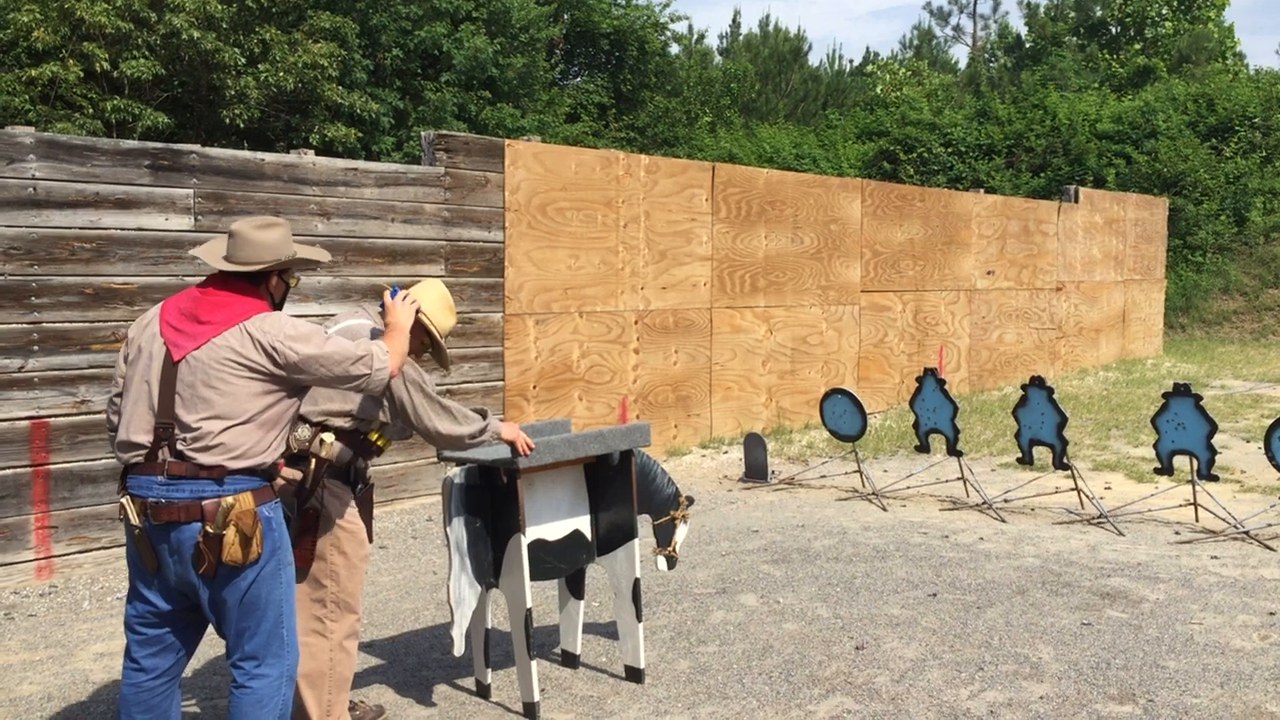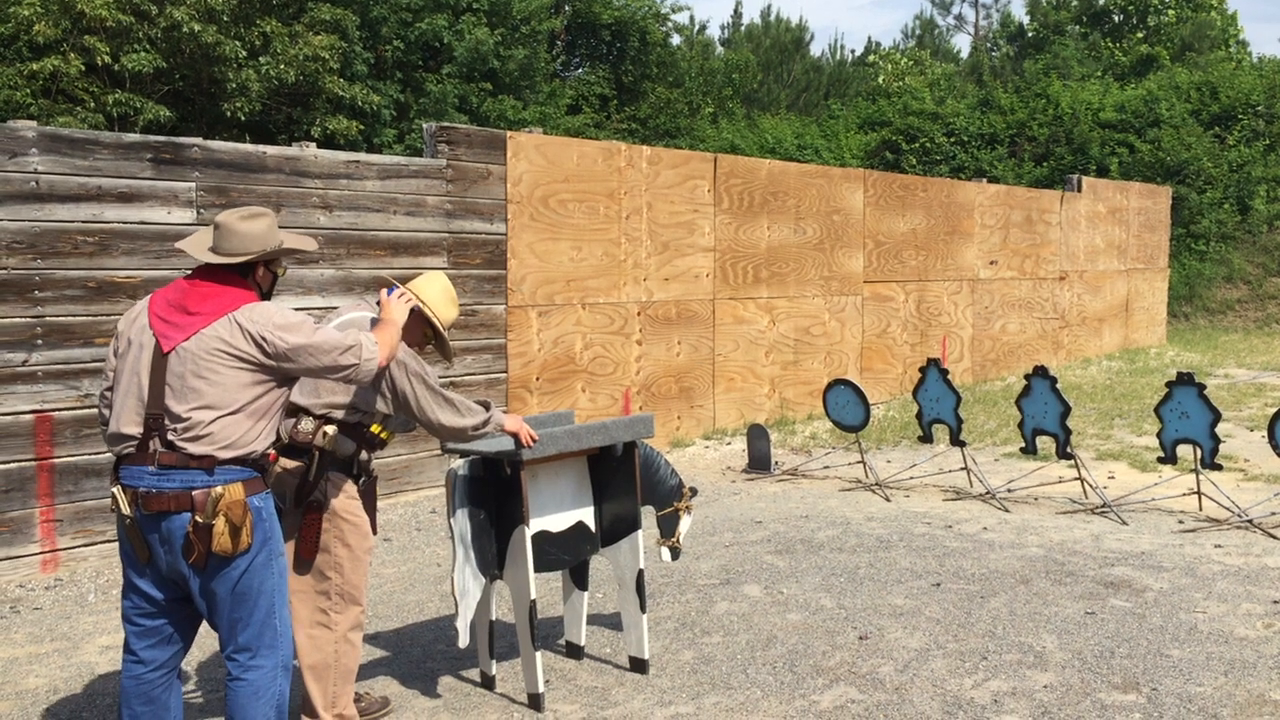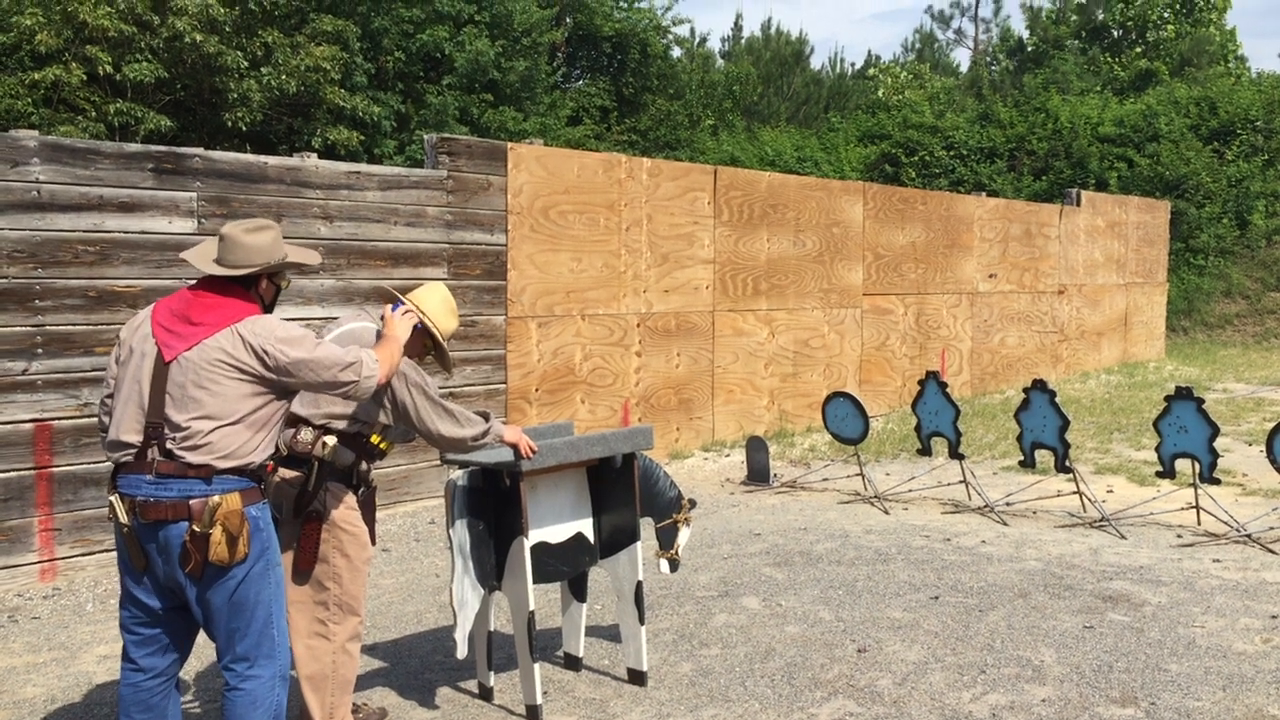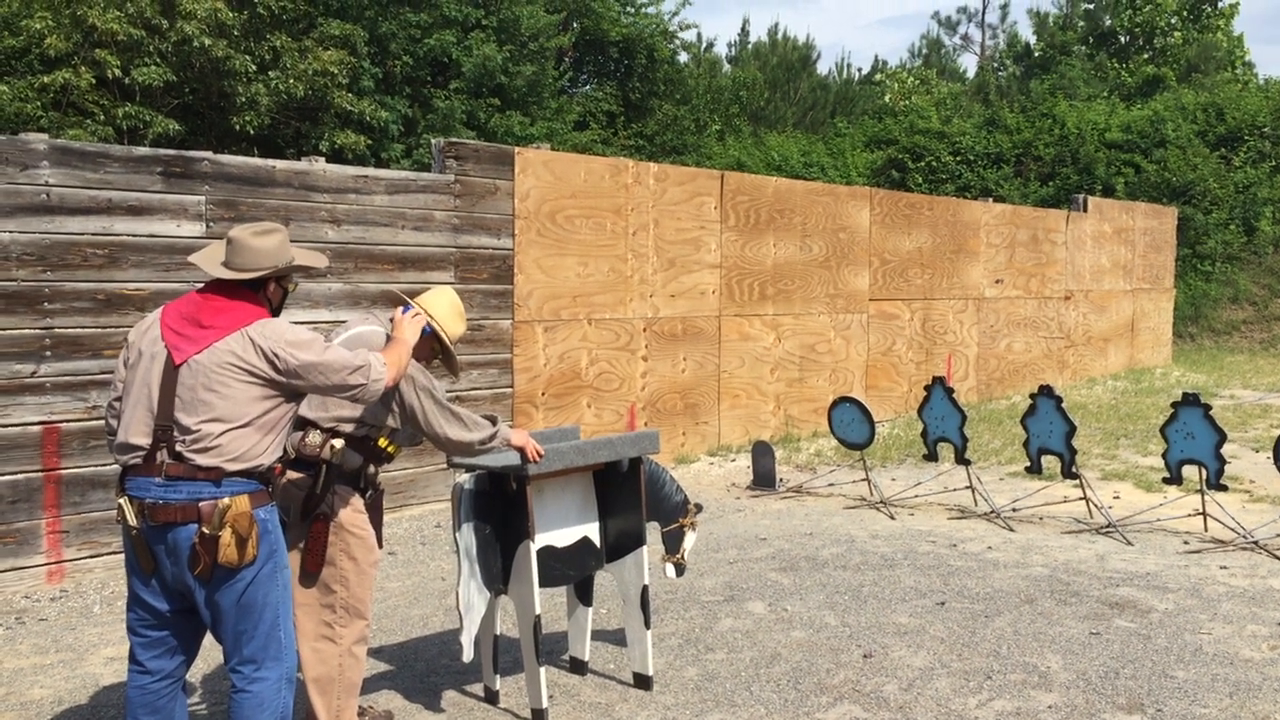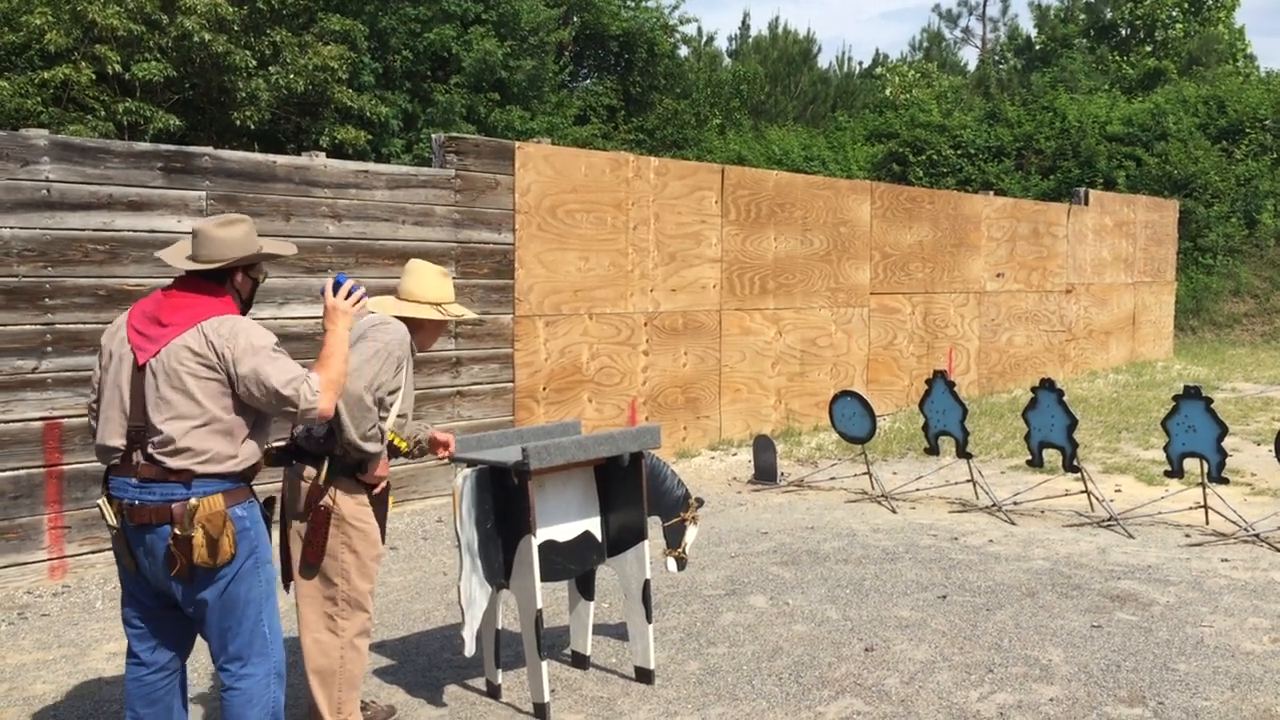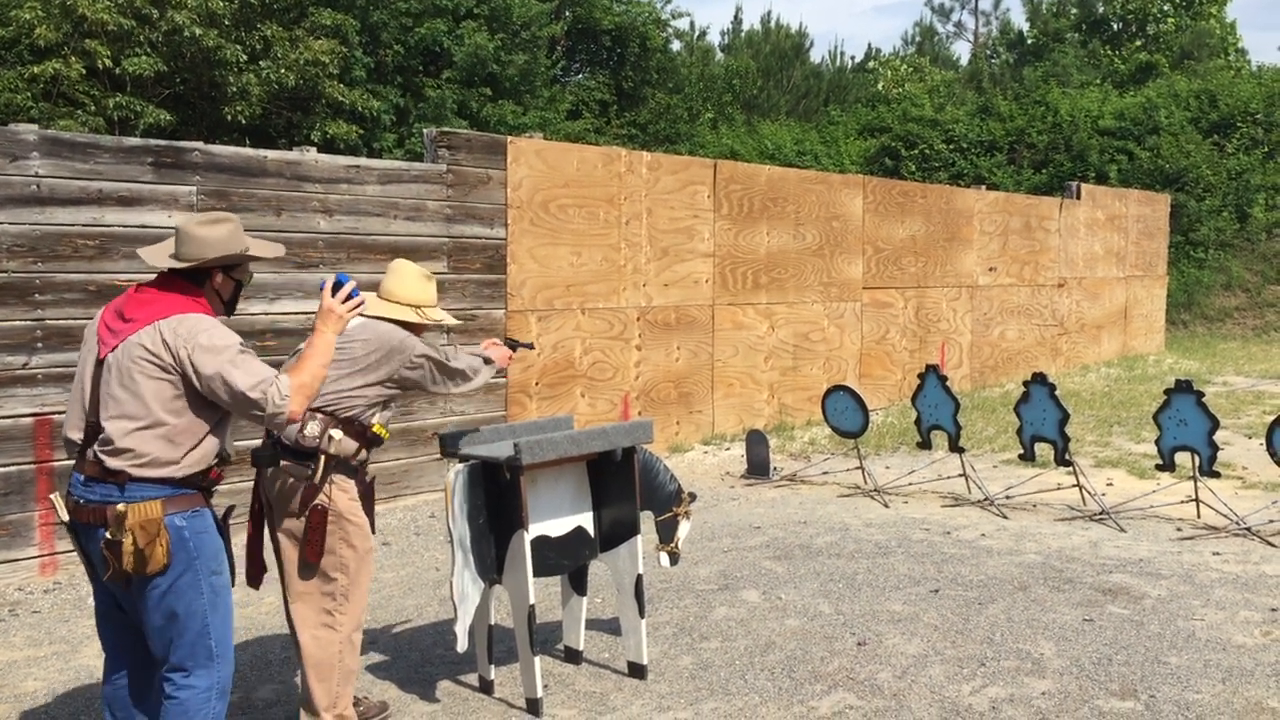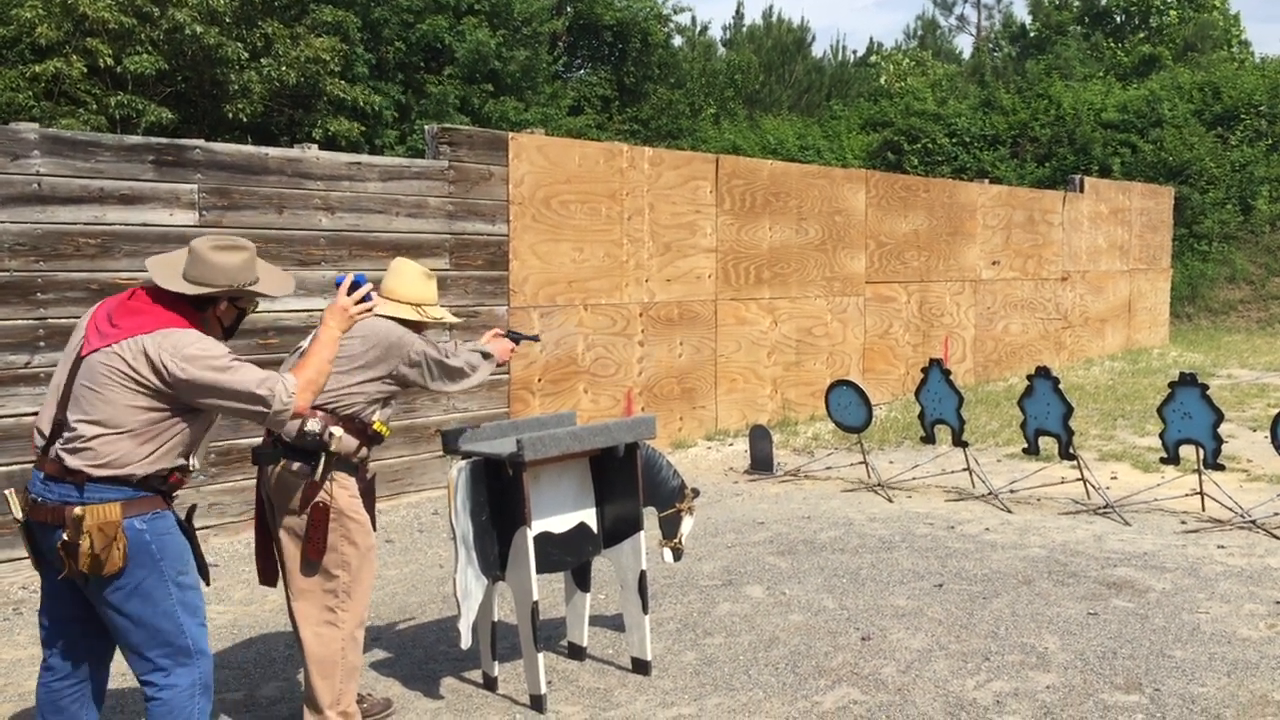
dt=0.7s
person 1, frame 1
left shoulder: (152, 322)
right shoulder: (273, 335)
left elbow: (116, 416)
right elbow: (380, 367)
right wrist: (398, 325)
left hip: (146, 508)
right hip: (227, 511)
left knee: (150, 659)
right knee: (264, 662)
person 1, frame 2
left shoulder: (140, 313)
right shoulder: (261, 324)
left elbow: (108, 408)
right elbow: (369, 357)
right wrist: (391, 319)
left hip: (140, 500)
right hip: (219, 502)
left knee: (149, 651)
right knee: (259, 654)
person 1, frame 3
left shoulder: (143, 323)
right shoulder: (262, 336)
left elbow: (107, 415)
right elbow: (367, 375)
right wrist: (394, 336)
left hip: (136, 507)
right hip: (215, 510)
left knee: (148, 659)
right knee: (257, 663)
person 1, frame 4
left shoulder: (151, 326)
right shoulder: (270, 340)
left elbow: (115, 419)
right elbow: (375, 376)
right wrist: (403, 338)
left hip: (145, 510)
right hip: (223, 515)
left knee: (154, 661)
right knee: (263, 666)
person 1, frame 5
left shoulder: (127, 324)
right shoulder: (231, 332)
left elbow: (98, 413)
right elbow: (317, 403)
right wrist: (337, 328)
left hip: (131, 508)
right hip: (206, 513)
left knee: (154, 655)
right knee: (253, 662)
person 1, frame 6
left shoulder: (118, 314)
right shoulder: (192, 331)
left elbow: (95, 416)
right elbow: (285, 403)
right wrist: (326, 330)
left hip: (97, 506)
right hip: (160, 517)
left knee: (130, 659)
right knee: (200, 670)
person 1, frame 7
left shoulder: (114, 310)
right shoulder: (177, 348)
left elbow: (70, 406)
right elbow: (291, 400)
right wrist: (332, 328)
left hip: (56, 505)
right hip: (116, 518)
left knee: (71, 661)
right knee: (181, 667)
person 2, frame 1
left shoulder: (354, 326)
left elbow: (410, 412)
right elbow: (435, 418)
right wrist: (497, 428)
left hip: (305, 474)
right hip: (320, 481)
left knee: (321, 603)
right knee: (333, 608)
person 2, frame 2
left shoulder: (356, 318)
right elbow: (440, 412)
right wrist: (499, 420)
left hip: (306, 467)
right hip: (323, 473)
left knee: (320, 596)
right knee: (337, 601)
person 2, frame 3
left shoulder: (356, 328)
left elbow: (409, 415)
right elbow: (438, 421)
right wrist: (498, 431)
left hip: (303, 476)
right hip: (323, 484)
left knee: (319, 607)
right knee: (335, 611)
person 2, frame 4
left shoulder: (365, 331)
left elbow: (409, 418)
right elbow: (443, 422)
right wrist: (506, 435)
left hip: (316, 480)
right hip: (330, 488)
left knee: (326, 609)
right knee: (342, 613)
person 2, frame 5
left shoulder: (390, 334)
right shoulder: (390, 334)
right elbow: (349, 393)
left wrist: (421, 436)
right wrist: (373, 460)
left hip: (333, 479)
right hip: (335, 484)
left knee: (335, 604)
right knee: (344, 608)
person 2, frame 6
left shoulder: (353, 324)
right shoulder: (394, 342)
left elbow: (429, 364)
right elbow: (448, 371)
left wrist: (475, 353)
right wrist: (489, 361)
left hip: (288, 468)
right hip: (321, 478)
left knee: (313, 598)
right knee: (337, 601)
person 2, frame 7
left shoulder: (357, 323)
right shoulder: (391, 338)
left elbow: (427, 357)
right elbow: (446, 369)
left wrist: (476, 346)
right wrist: (489, 355)
left hip: (289, 465)
right hip: (321, 475)
left knee: (317, 595)
right knee: (339, 599)
